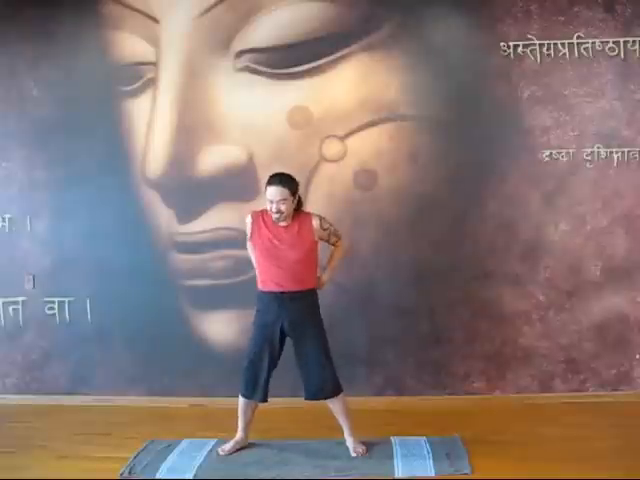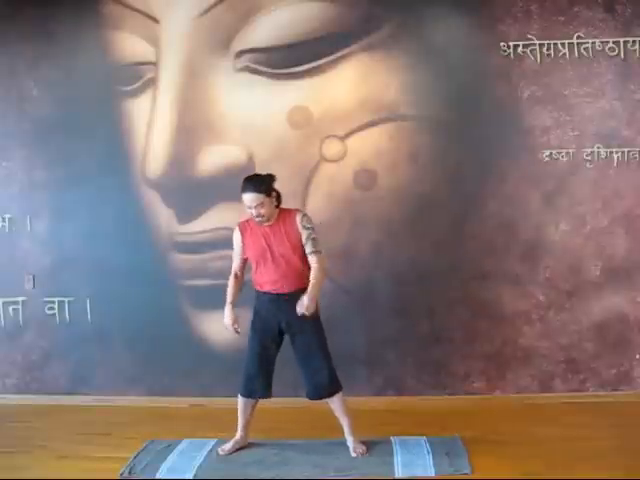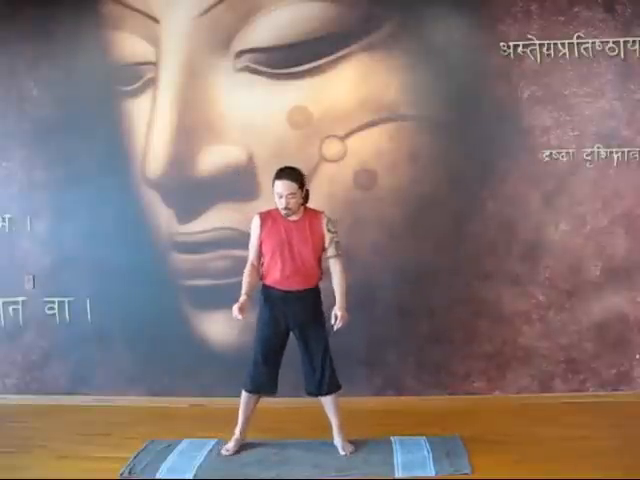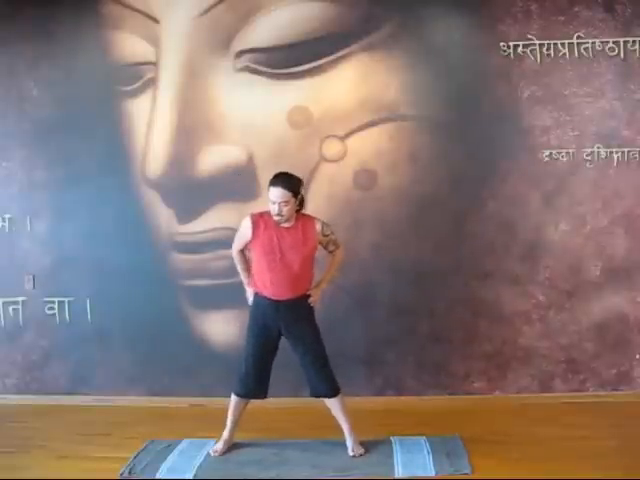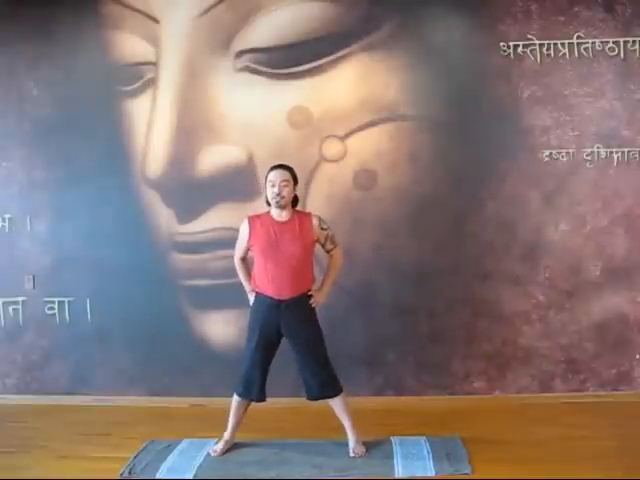
dt=1s
person 1, frame 1
left shoulder: (313, 223)
right shoulder: (253, 220)
left elbow: (340, 243)
left wrist: (325, 276)
left hip: (304, 305)
right hip: (268, 305)
left knee: (323, 373)
right knee: (253, 372)
left ankle: (349, 435)
right ankle: (241, 435)
person 1, frame 2
left shoulder: (298, 220)
right shoulder: (242, 231)
left elbow: (316, 262)
right elbow: (236, 272)
left wrist: (311, 295)
right wrist: (229, 307)
left hip: (298, 304)
right hip: (265, 307)
left knee: (321, 371)
right knee: (253, 372)
left ankle: (349, 434)
right ankle: (241, 435)
person 1, frame 3
left shoulder: (321, 221)
right shoulder: (261, 221)
left elbow: (335, 263)
right elbow: (253, 264)
left wrist: (340, 303)
right wrist: (244, 296)
left hip: (307, 300)
right hip: (273, 301)
left knee: (321, 366)
right knee: (259, 367)
left ankle: (338, 433)
right ankle: (239, 434)
person 1, frame 4
left shoulder: (315, 227)
right shoulder: (252, 224)
left elbow: (338, 252)
right elbow: (237, 251)
left wrist: (320, 286)
right wrist: (248, 285)
left hip: (298, 308)
right hip: (263, 308)
left knee: (321, 371)
right knee: (250, 372)
left ankle: (349, 434)
right ankle: (227, 435)
person 1, frame 5
left shoulder: (312, 223)
right shoulder: (251, 225)
left elbow: (336, 253)
right elbow: (239, 258)
left wrist: (323, 290)
right wrist: (250, 291)
left hip: (300, 308)
right hip: (264, 308)
left knee: (321, 372)
right knee: (250, 373)
left ankle: (352, 434)
right ankle: (228, 436)
